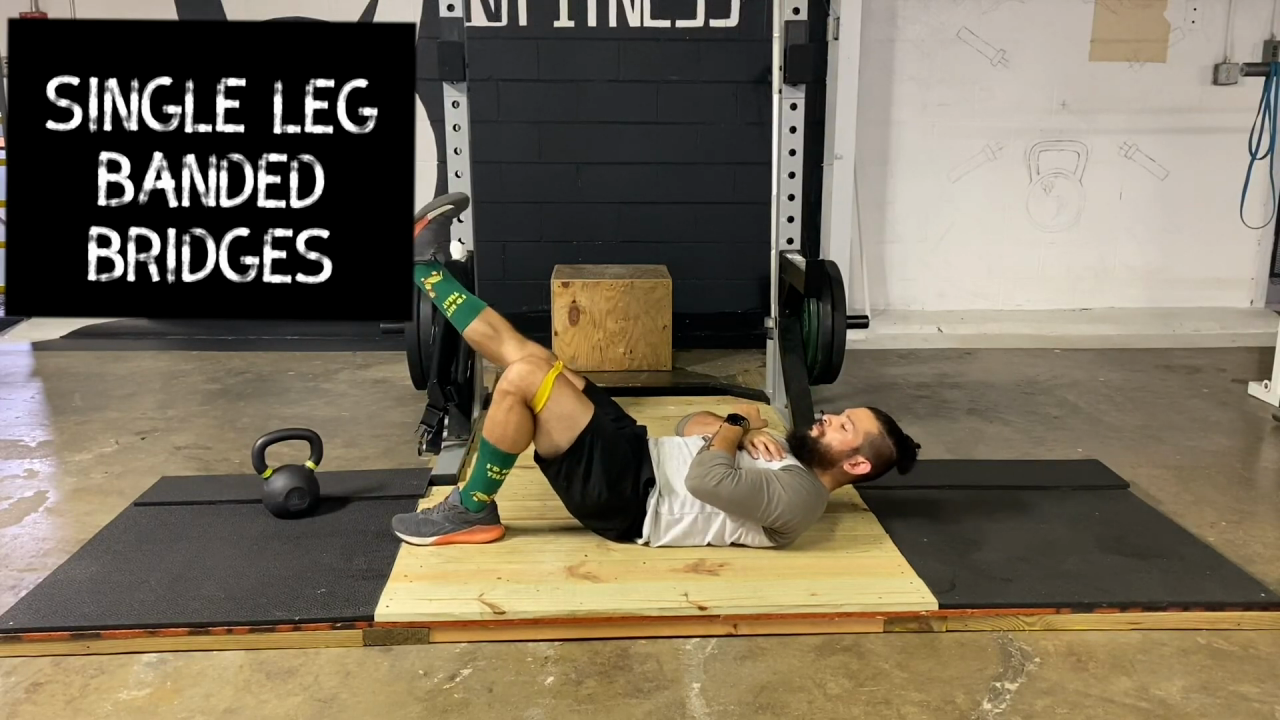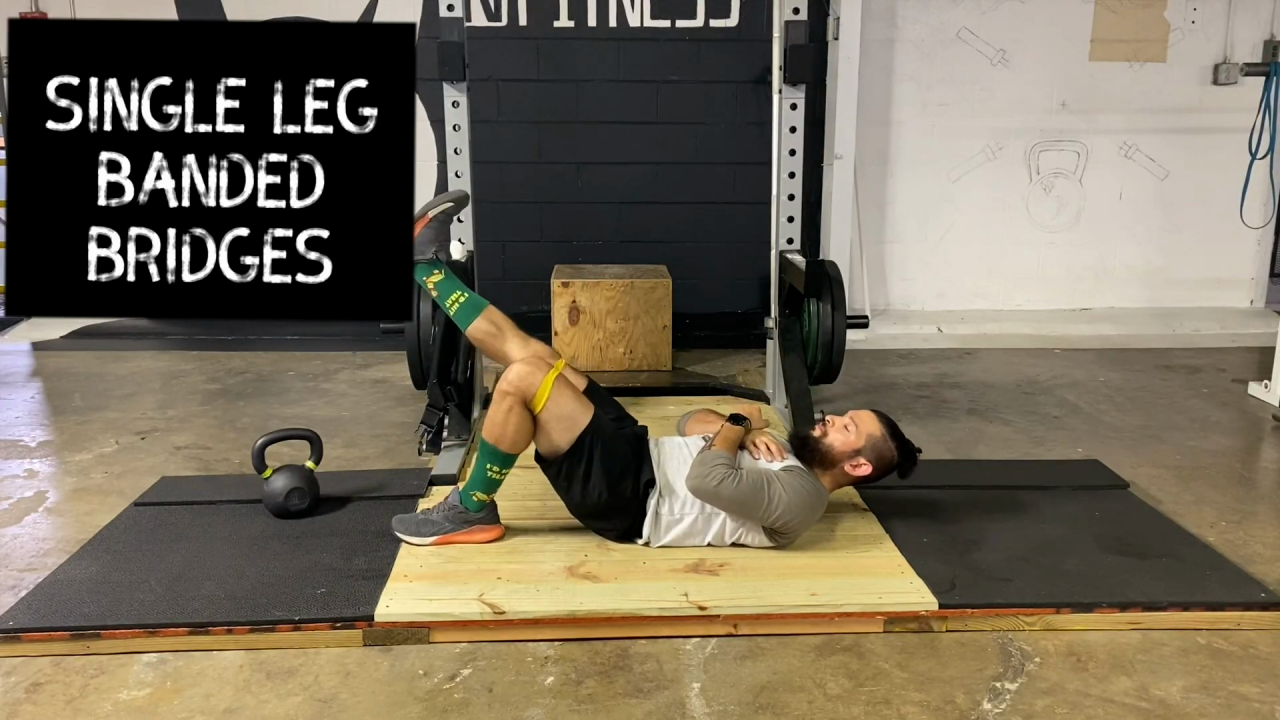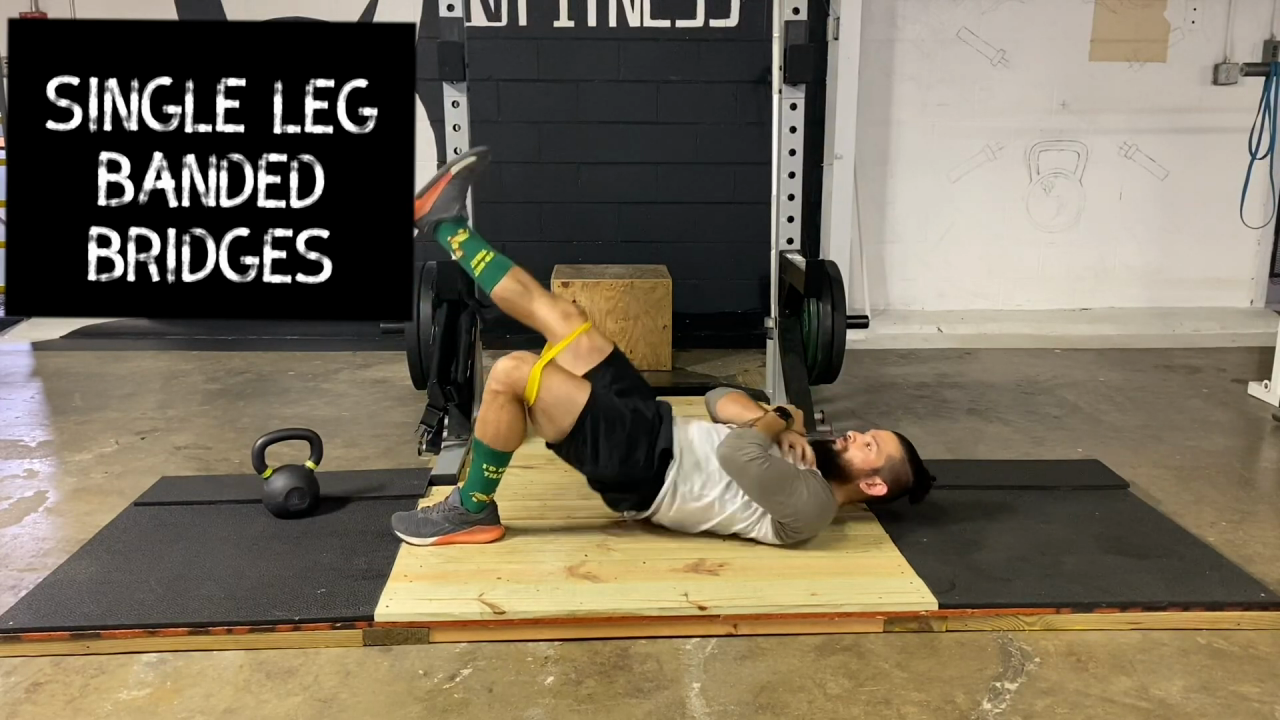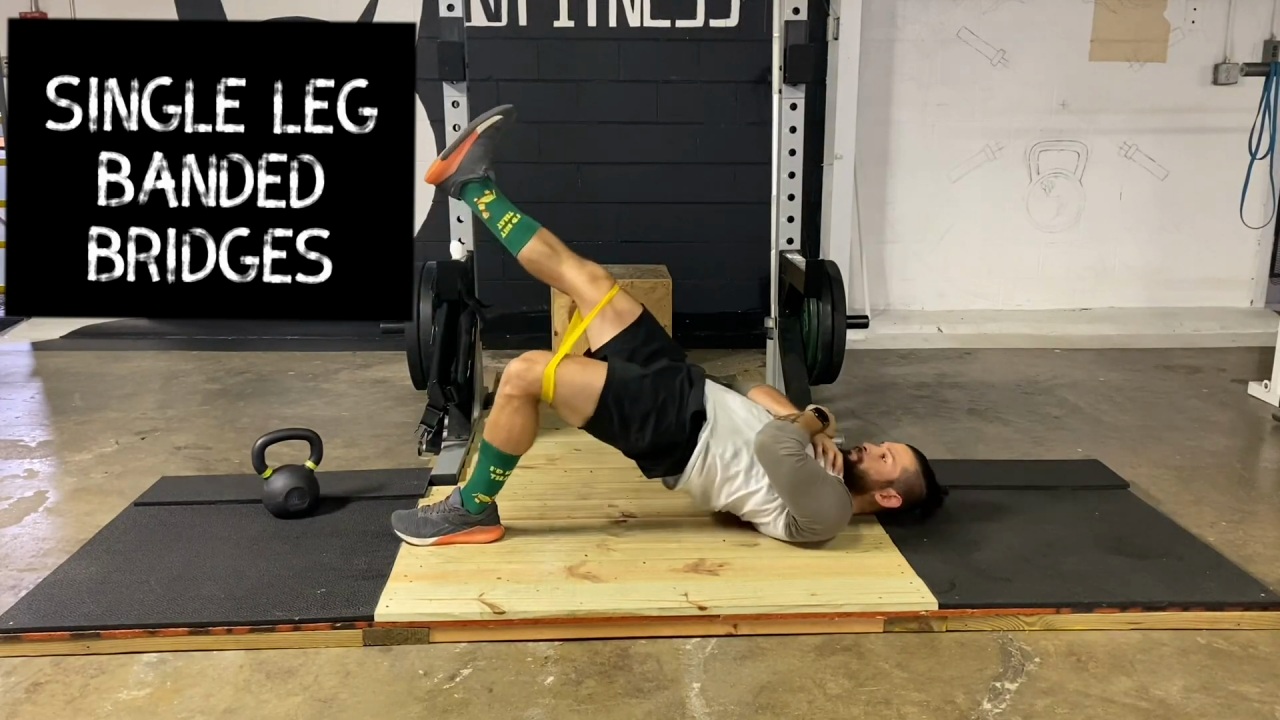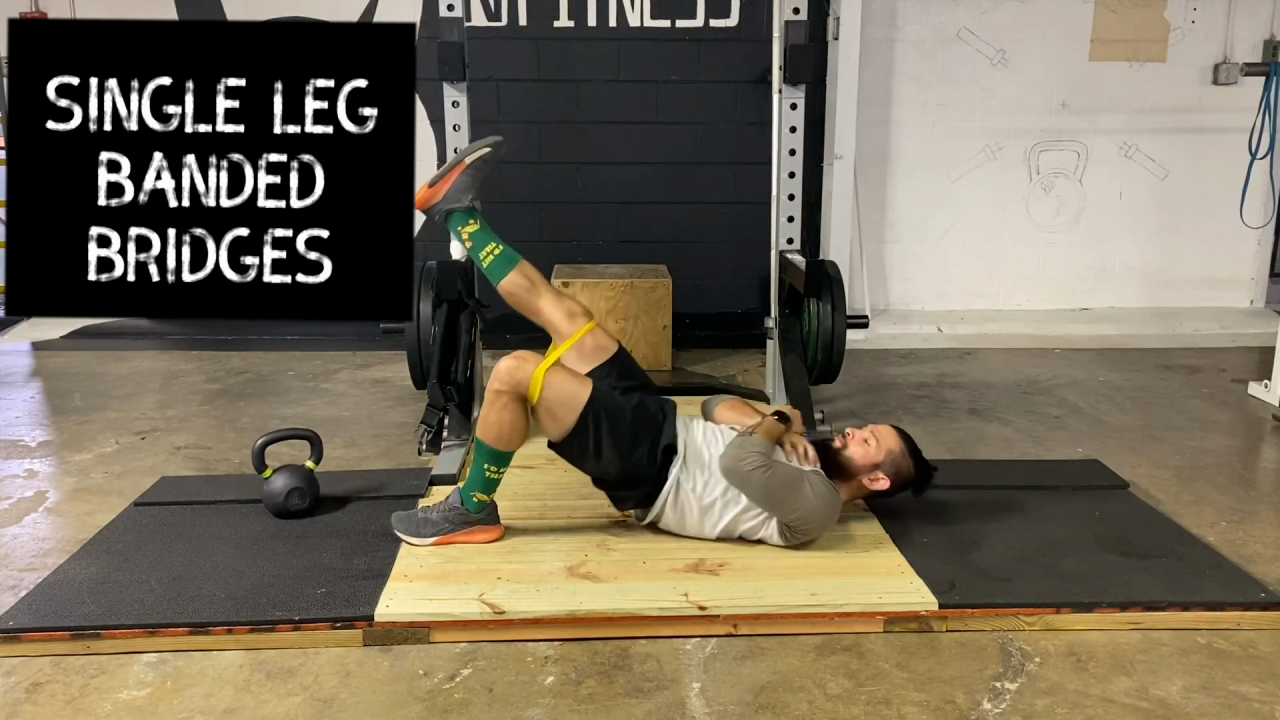
dt=0.4s
person 1, frame 1
left shoulder: (798, 497)
right shoulder: (785, 453)
left elbow: (704, 479)
right elbow: (690, 425)
left wrist: (738, 423)
right wrist: (743, 430)
left hip: (625, 498)
right hip: (638, 455)
left knee: (522, 377)
right knee: (522, 354)
left ankle: (472, 511)
right ankle: (429, 269)
person 1, frame 2
left shoulder: (798, 499)
right shoulder: (784, 455)
left elbow: (705, 479)
right elbow: (692, 424)
left wrist: (740, 424)
right wrist: (744, 429)
left hip: (626, 497)
right hip: (638, 454)
left knee: (522, 379)
right knee: (529, 353)
left ankle: (472, 511)
right ankle: (430, 267)
person 1, frame 3
left shoulder: (809, 504)
right shoulder: (806, 461)
left elbow: (738, 452)
right elbow: (719, 399)
left wrist: (779, 421)
right wrist: (780, 422)
left hip: (642, 463)
right hip: (657, 430)
left knee: (510, 373)
right knee: (556, 314)
left ankle: (470, 511)
right ankle: (448, 223)
person 1, frame 4
left shoulder: (825, 511)
right shoulder: (824, 466)
left elbow: (773, 445)
right elbow: (752, 392)
left wrist: (814, 421)
right wrist: (811, 423)
left hip: (674, 426)
right hip: (685, 393)
left knee: (523, 374)
right knee: (584, 276)
left ankle: (473, 510)
right ankle: (473, 183)
person 1, frame 5
left shoulder: (814, 504)
right shoulder: (810, 460)
left elbow: (739, 462)
right elbow: (717, 407)
left wrist: (779, 422)
right wrist: (779, 425)
left hip: (649, 469)
right hip: (664, 431)
left knee: (514, 371)
right knee: (561, 311)
left ankle: (473, 510)
right ankle: (458, 212)
